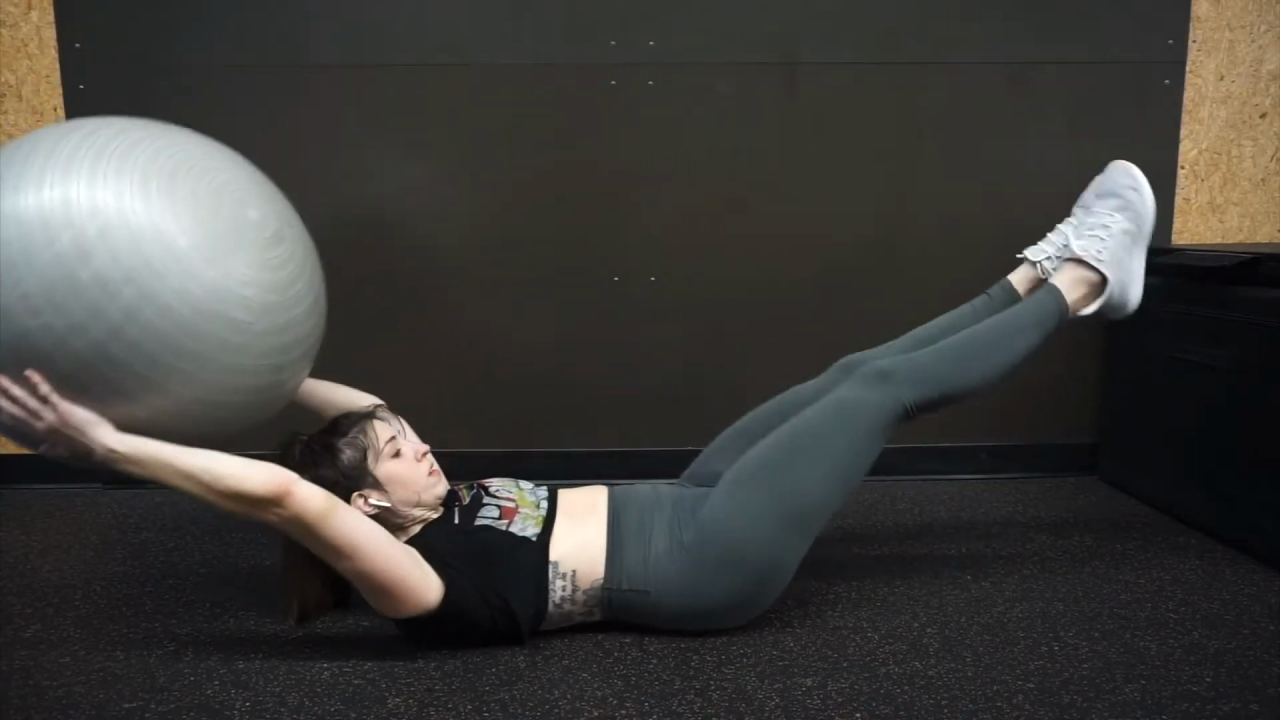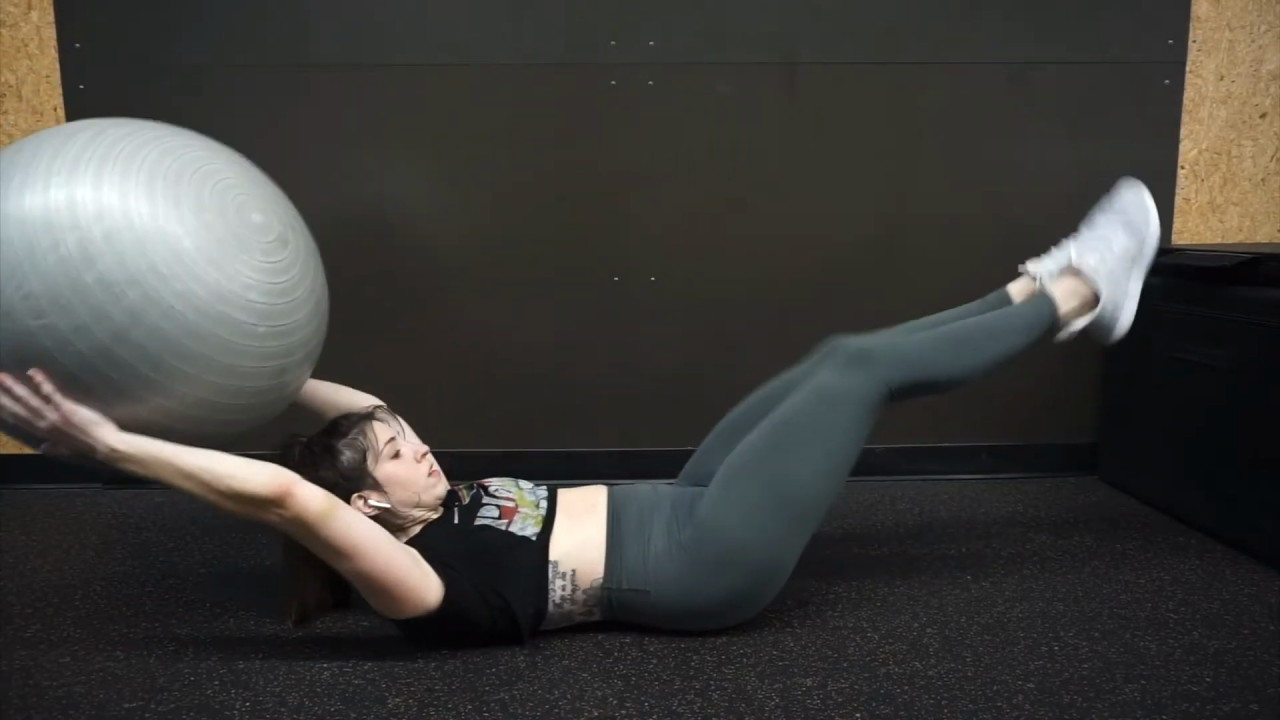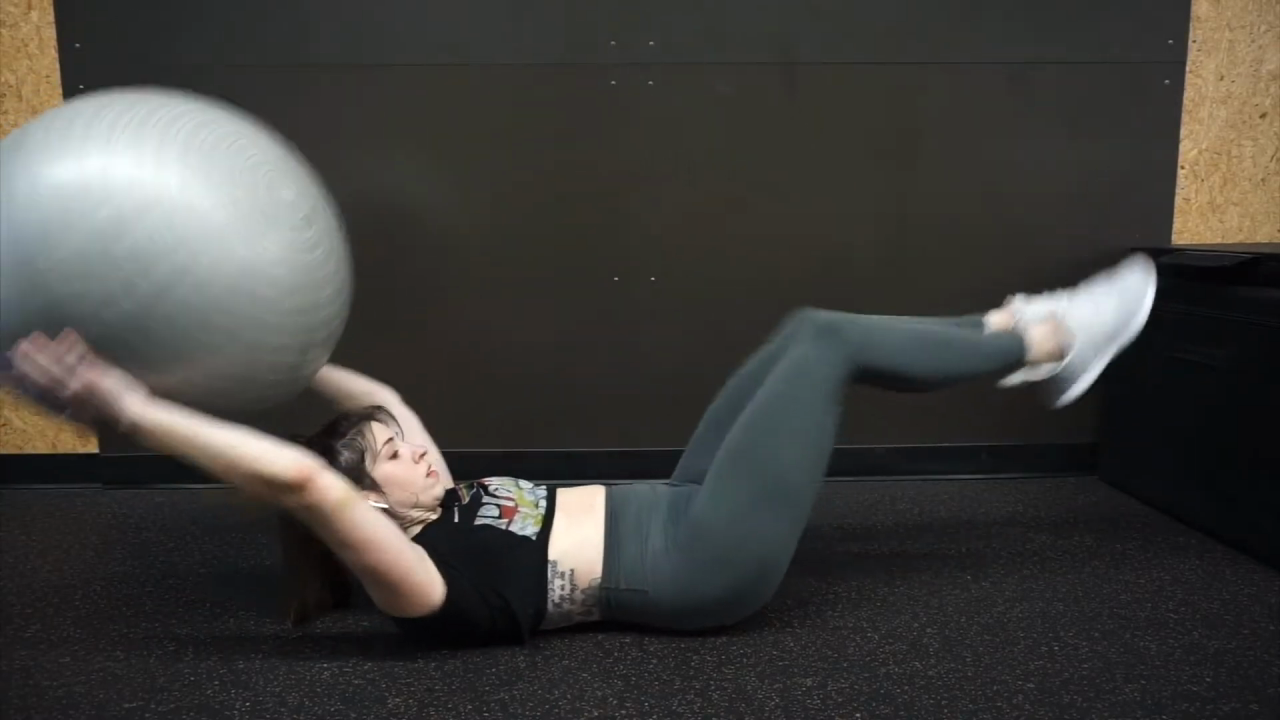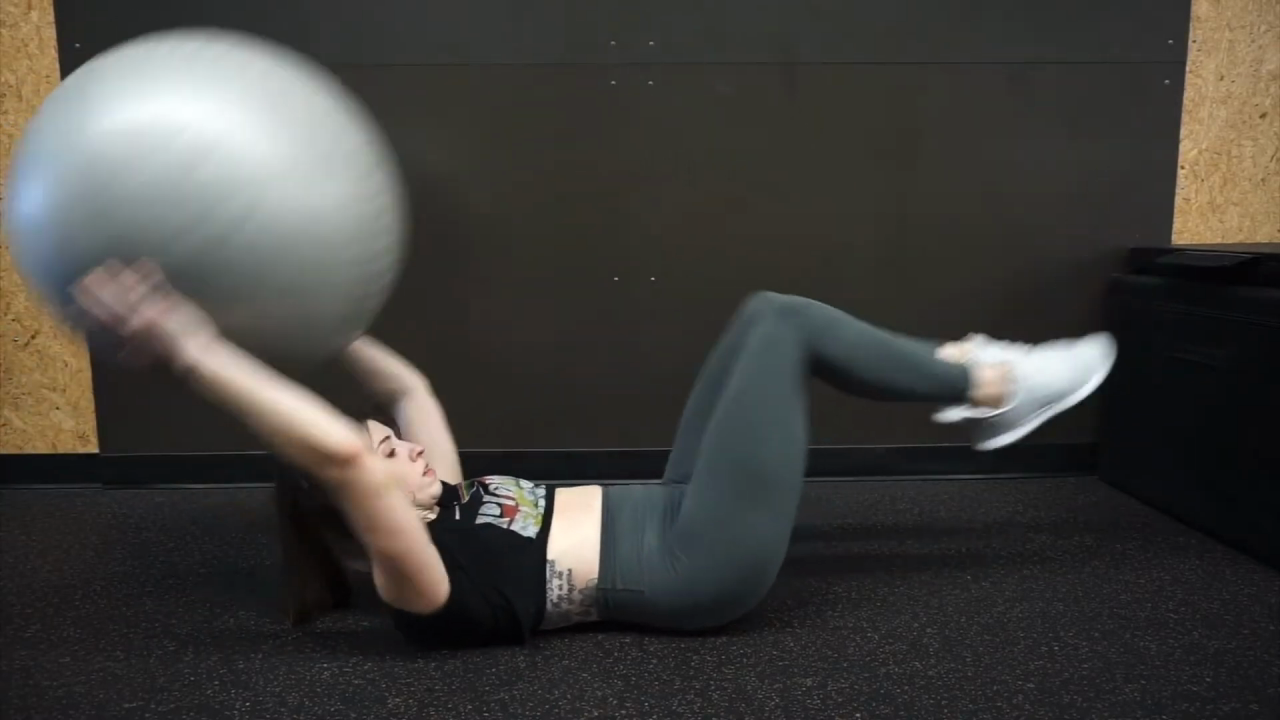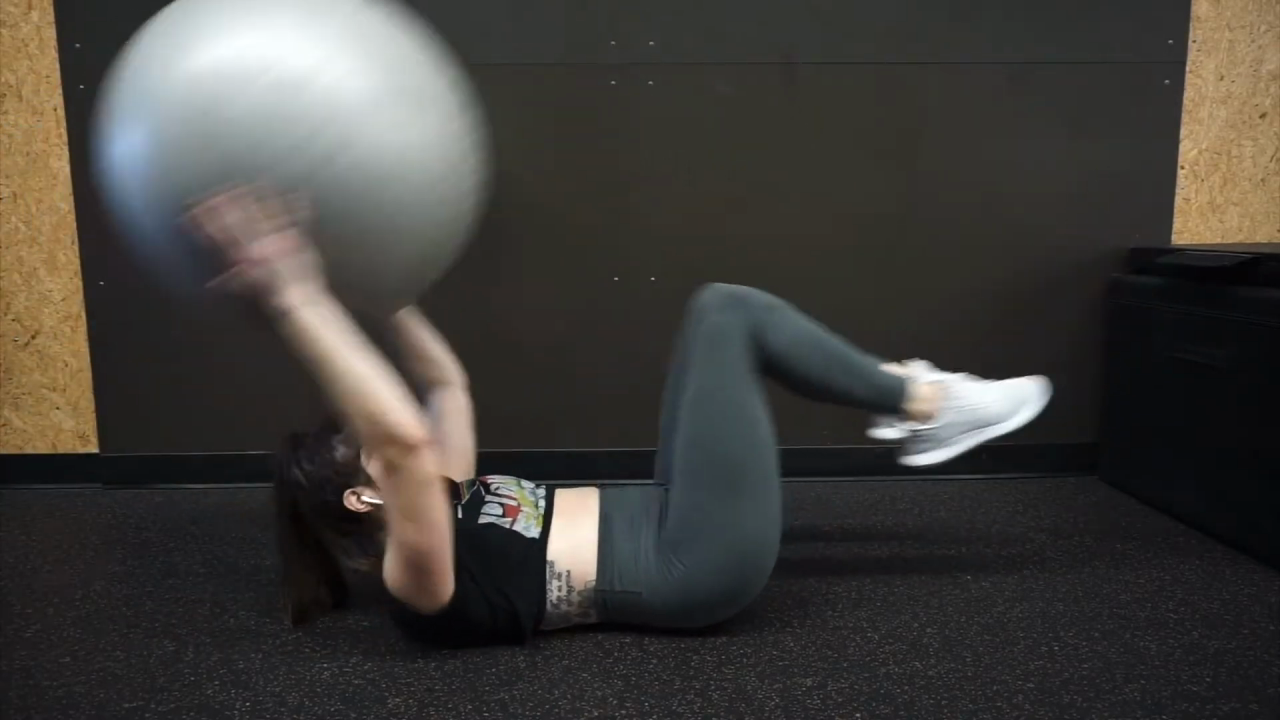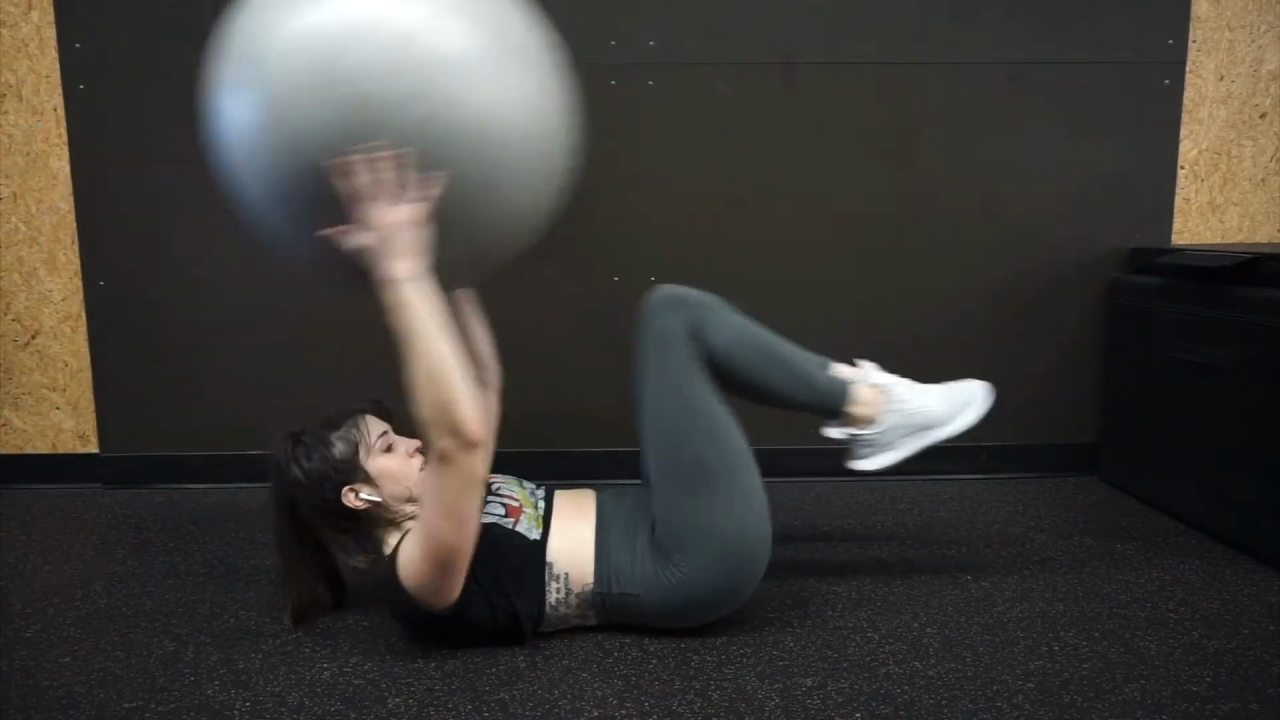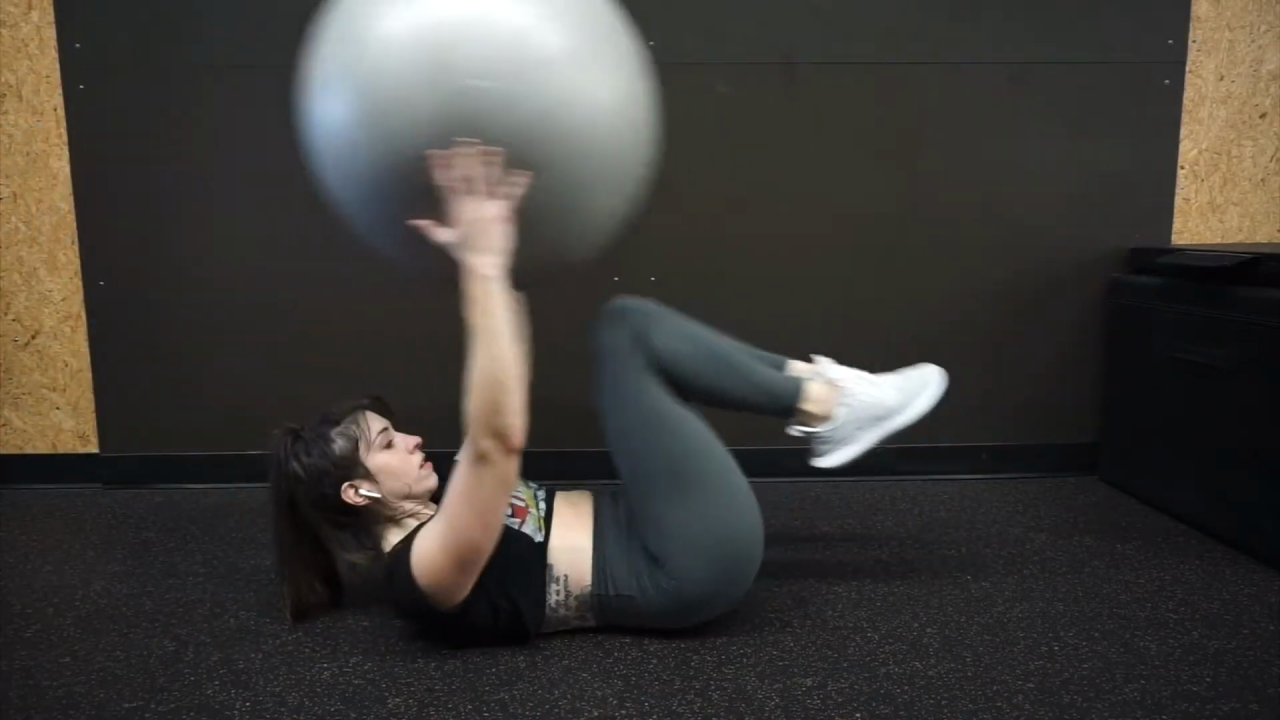
dt=0.1s
person 1, frame 1
left shoulder: (437, 517)
right shoulder: (424, 588)
left elbow: (368, 410)
right elbow: (282, 493)
right wrist: (108, 440)
left hip: (687, 509)
right hip: (711, 561)
left knee: (861, 371)
right knee: (879, 387)
left ankle: (1044, 275)
right ankle: (1080, 284)
person 1, frame 2
left shoulder: (442, 514)
right shoulder: (422, 593)
left elbow: (362, 411)
right elbow: (283, 492)
right wrist: (110, 439)
left hip: (688, 512)
right hip: (710, 560)
left knee: (844, 357)
right knee: (861, 370)
left ankle: (1051, 287)
right ankle: (1077, 297)
person 1, frame 3
left shoulder: (443, 519)
right shoulder: (426, 590)
left elbow: (383, 400)
right elbow: (301, 478)
right wrist: (132, 406)
left hip: (681, 517)
right hip: (709, 564)
left knee: (811, 331)
right knee: (820, 338)
left ankle: (1026, 331)
right ankle: (1049, 341)
person 1, frame 4
left shoulder: (442, 509)
right shoulder: (417, 582)
left elbow: (413, 391)
right elbow: (341, 452)
right wrist: (195, 352)
left hip: (668, 527)
right hip: (705, 570)
left knee: (772, 332)
right knee: (775, 321)
left ankle: (974, 371)
right ankle: (989, 387)
person 1, frame 5
left shoulder: (450, 508)
right shoulder: (421, 586)
left elbow: (444, 380)
right elbow: (401, 435)
right wrist: (300, 299)
left hip: (675, 519)
right hip: (702, 566)
left knee: (722, 317)
right knee: (723, 311)
left ankle: (919, 397)
right ankle: (924, 404)
person 1, frame 6
left shoulder: (433, 517)
right shoulder: (420, 579)
left elbow: (478, 384)
right elbow: (458, 433)
left wrist: (437, 273)
right wrist: (398, 272)
left hip: (670, 541)
right hip: (704, 568)
left knee: (675, 320)
right knee: (671, 311)
left ankle: (864, 399)
right ankle: (869, 410)
person 1, frame 7
left shoulder: (427, 518)
right shoulder: (425, 571)
left elbow: (489, 425)
right elbow: (498, 437)
left wrist: (496, 272)
right wrist: (483, 265)
left hip: (681, 551)
right hip: (698, 564)
left knee: (630, 333)
right knee: (624, 327)
left ankle: (821, 393)
right ankle: (822, 406)
